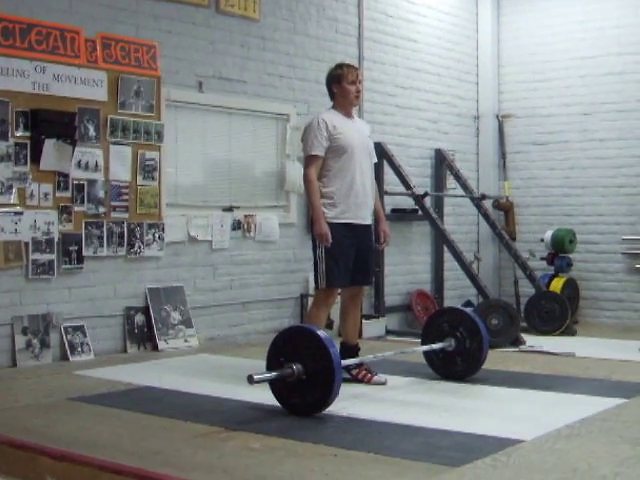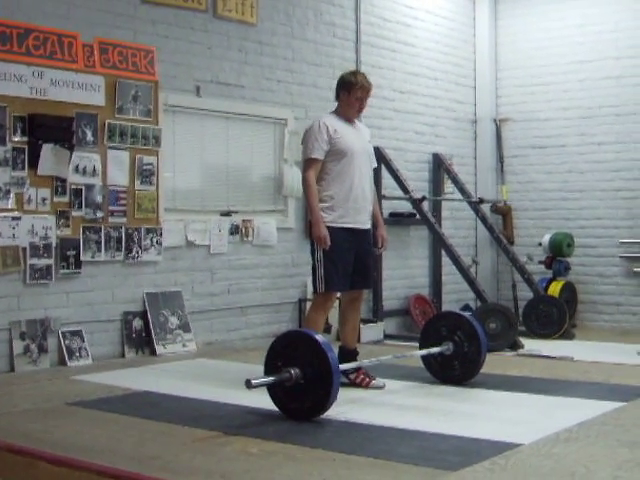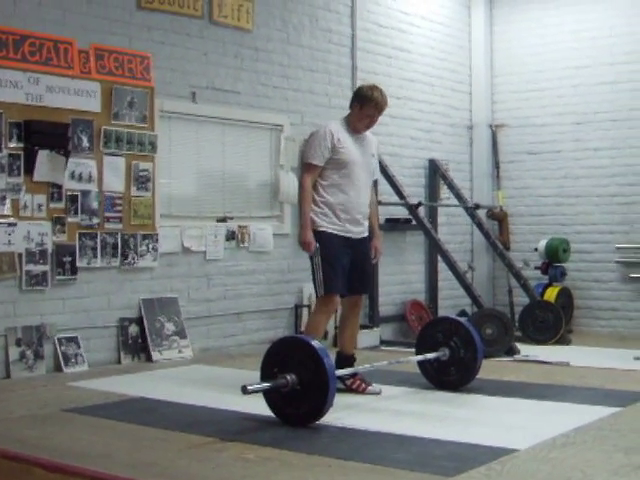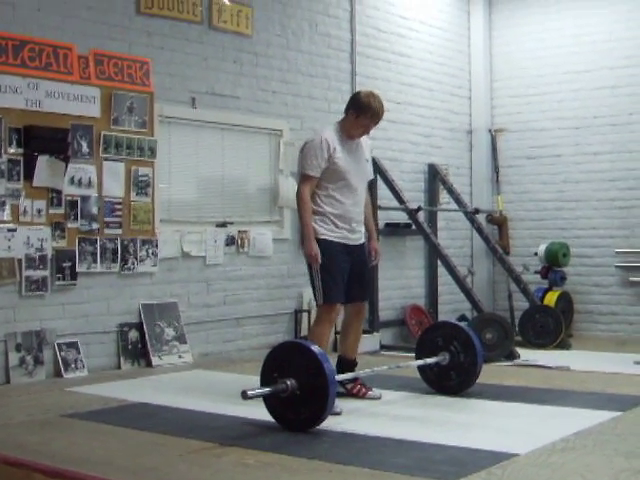
dt=0.4s
person 1, frame 1
left shoulder: (363, 127)
right shoulder: (322, 122)
right elbow: (310, 173)
left wrist: (381, 218)
right wrist: (319, 219)
left hip: (362, 222)
right hip: (334, 223)
left knee: (355, 291)
right knee: (327, 292)
left ankle: (350, 359)
person 1, frame 2
left shoulder: (363, 131)
right shoulder: (324, 126)
right elbow: (309, 176)
left wrist: (379, 223)
right wrist: (317, 221)
left hip: (361, 227)
right hip: (333, 226)
left knee: (355, 295)
right knee: (325, 296)
left ankle: (348, 364)
person 1, frame 3
left shoulder: (370, 142)
right shoulder: (328, 134)
right elbow: (306, 181)
left wrist: (375, 234)
right wrist: (306, 226)
left hip: (358, 234)
right hip: (329, 231)
left knee: (354, 301)
right knee: (329, 300)
left ankle: (345, 371)
person 1, frame 4
left shoulder: (363, 145)
right shoulder: (322, 142)
right elbow: (304, 191)
left wrist: (372, 236)
right wrist: (309, 239)
left hip: (356, 240)
right hip: (327, 240)
left knee: (357, 310)
right knee: (330, 309)
left ankle: (345, 376)
